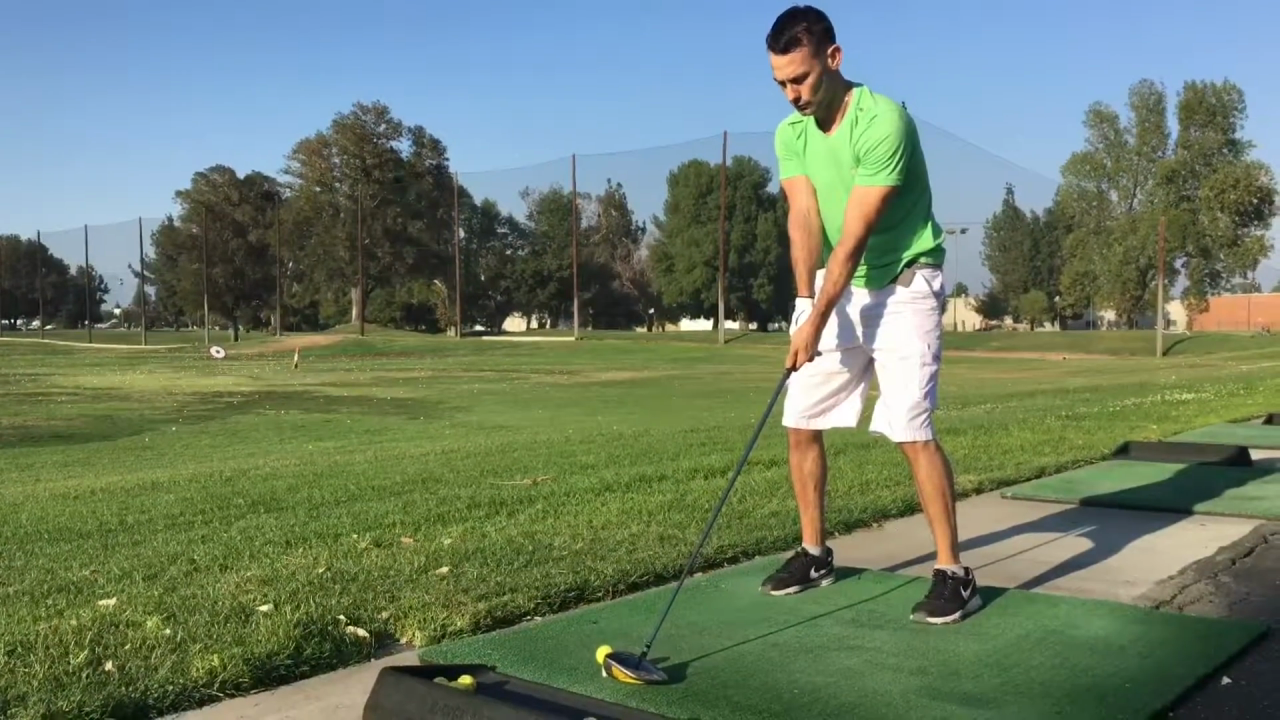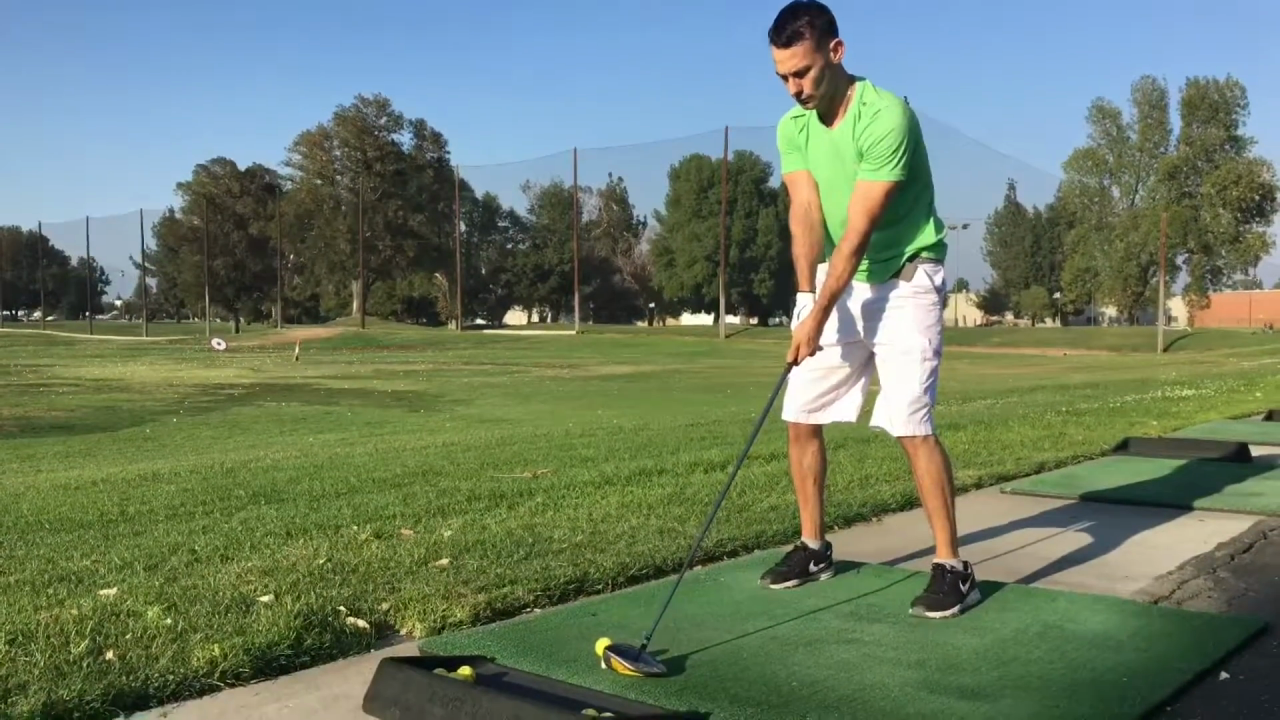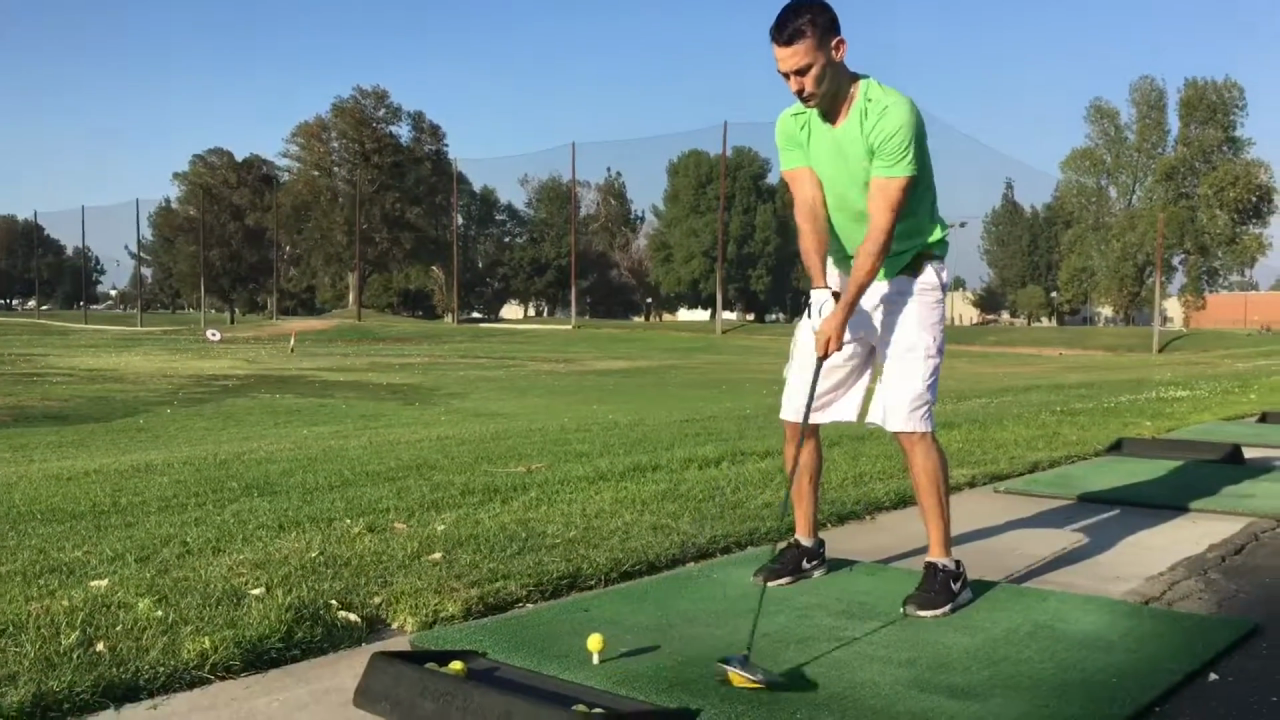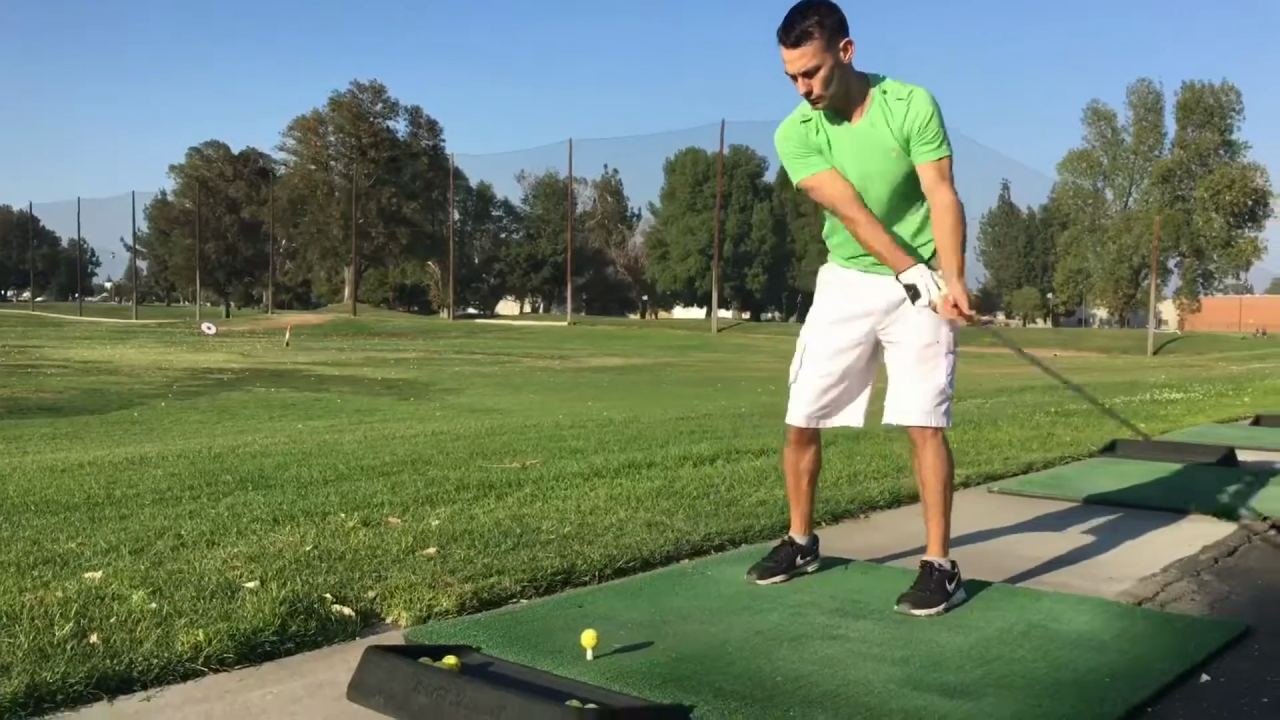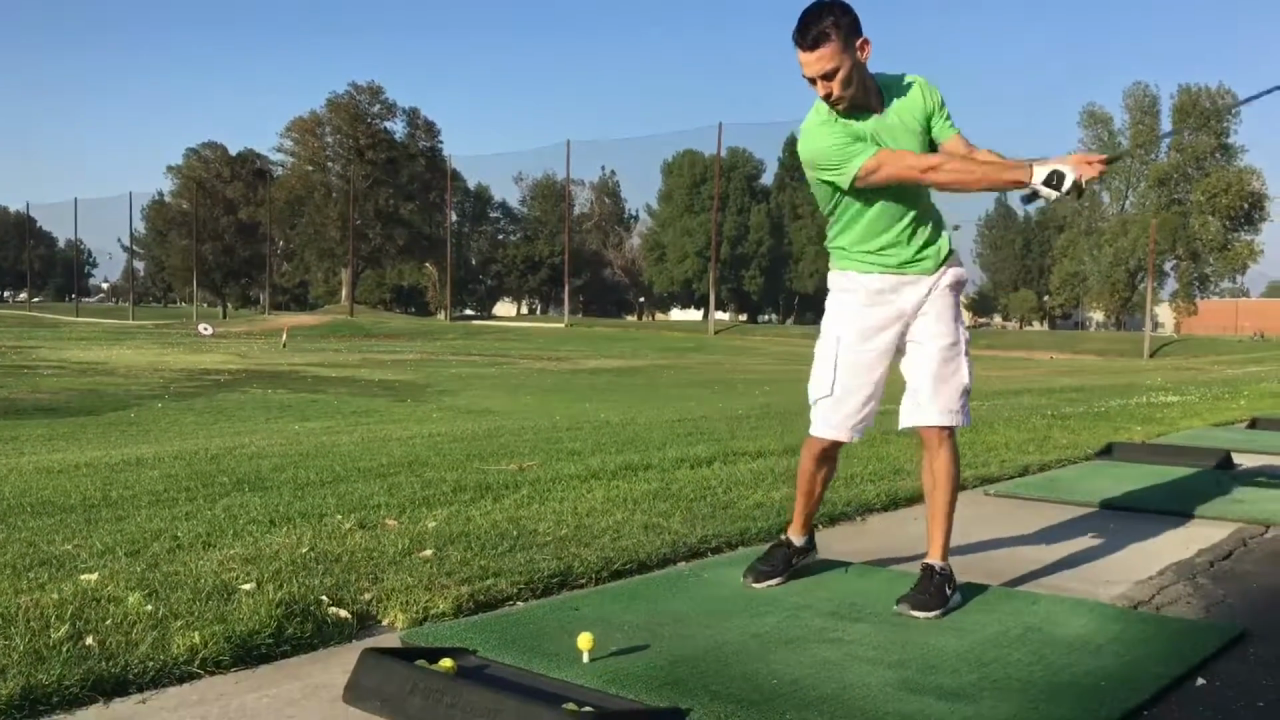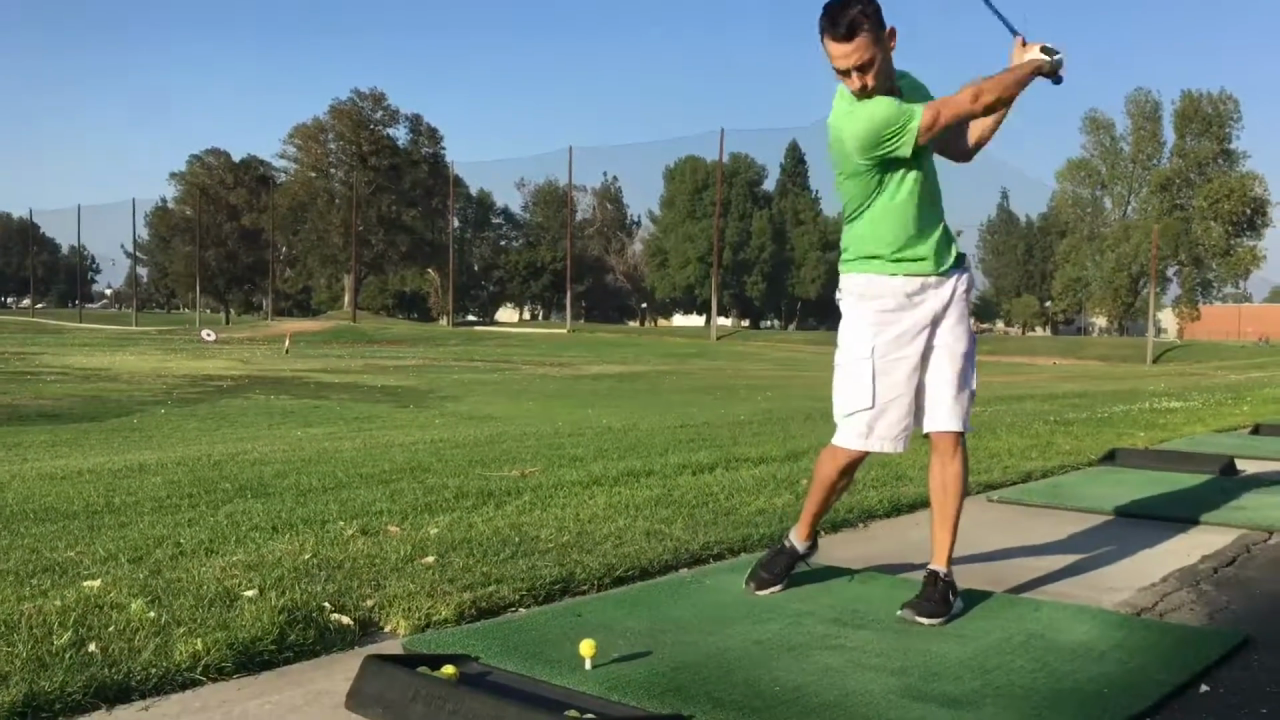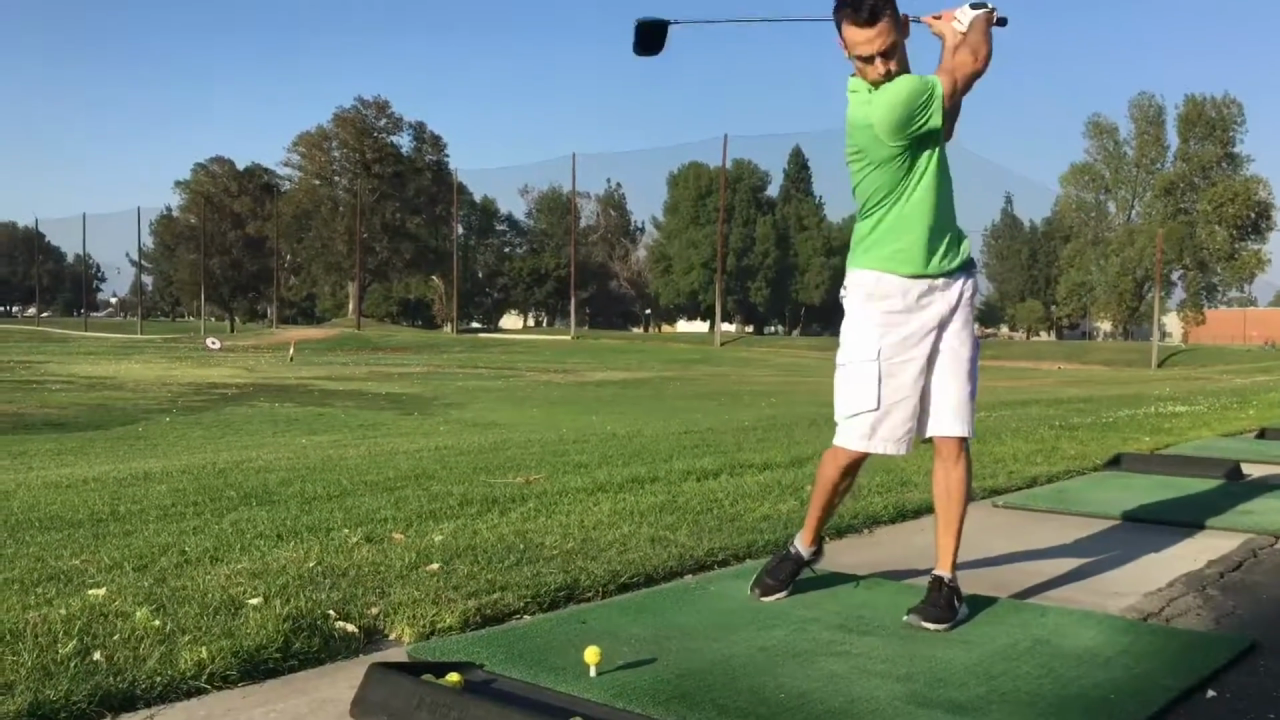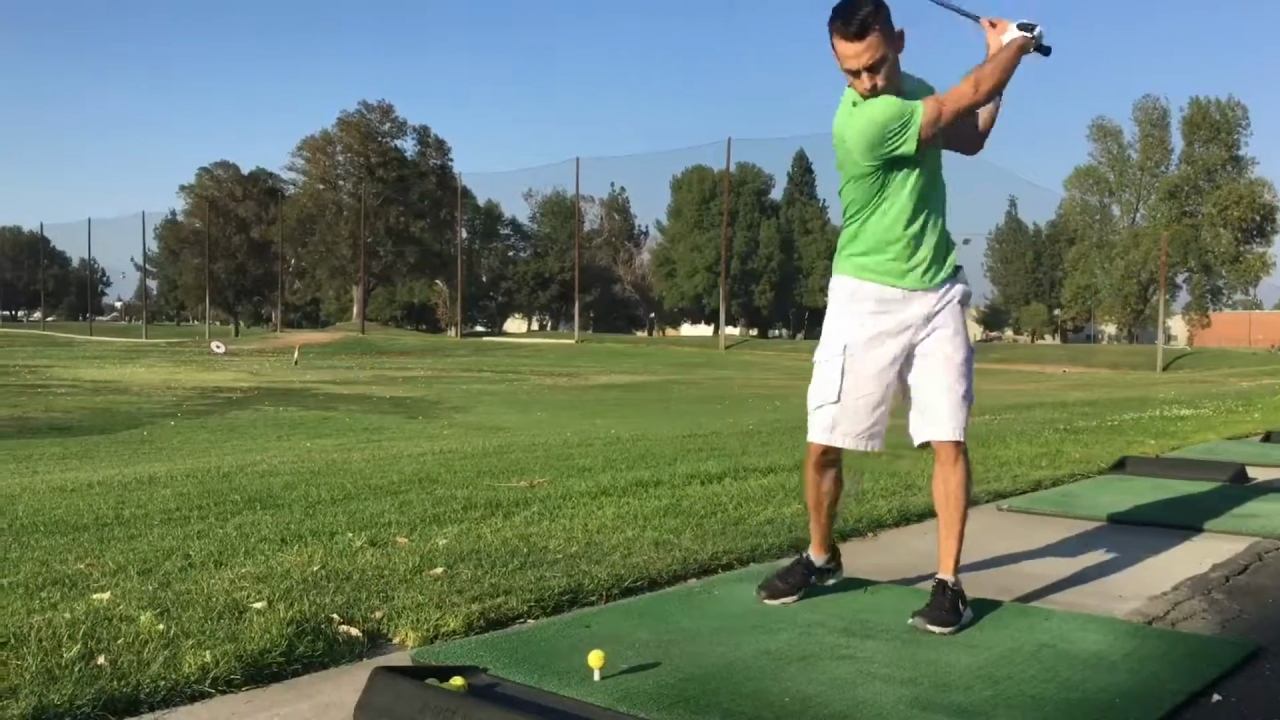
dt=0.2s
person 1, frame 1
left shoulder: (883, 122)
right shoulder: (790, 134)
left elbow: (854, 236)
right elbow: (804, 220)
left wrist: (815, 320)
right wrist: (805, 302)
left hip: (902, 288)
right hip: (835, 289)
left knee: (911, 429)
right knee: (801, 425)
left ankle: (953, 573)
right ankle: (814, 553)
person 1, frame 2
left shoulder: (886, 116)
right shoulder: (792, 128)
left elbow: (860, 229)
right elbow: (805, 213)
left wrist: (820, 313)
right wrist: (806, 296)
left hip: (905, 281)
right hip: (836, 284)
left knee: (911, 424)
right knee: (800, 419)
left ankle: (952, 567)
right ankle: (813, 546)
person 1, frame 3
left shoulder: (893, 112)
right shoulder: (791, 127)
left elbow: (883, 224)
right elbow: (811, 213)
left wrist: (844, 309)
right wrist: (821, 293)
left hip: (906, 278)
right hip: (838, 282)
left knee: (911, 421)
right knee: (797, 418)
left ankle: (944, 565)
right ankle: (807, 544)
person 1, frame 4
left shoulder: (913, 106)
right shoulder: (793, 135)
left elbow: (943, 201)
right elbow: (854, 215)
left wrist: (953, 279)
right wrist: (916, 274)
left hip: (925, 283)
right hip: (845, 282)
left knee: (922, 422)
right knee: (802, 422)
left ankle: (939, 566)
right ankle: (800, 542)
person 1, frame 5
left shoulder: (916, 94)
right shoulder: (820, 140)
left elbow: (968, 164)
right elbow: (931, 174)
left wrist: (1048, 170)
right wrist: (1035, 176)
left hip: (933, 278)
right hip: (862, 288)
left knee: (938, 424)
right knee: (827, 432)
left ankle: (938, 567)
right ankle: (797, 538)
person 1, frame 6
left shoulder: (901, 94)
right shoulder: (858, 123)
left elbow: (960, 145)
right elbow: (966, 106)
left wrist: (1018, 77)
right wrist: (1031, 64)
left hip: (946, 283)
right hip: (882, 293)
left knee: (949, 433)
right knee: (856, 441)
left ankle: (940, 574)
right ankle: (798, 540)
person 1, frame 7
left shoulder: (902, 88)
right shoulder: (886, 105)
left elbow: (942, 125)
right elbow: (973, 62)
left hip: (950, 285)
right hip: (885, 293)
left knee: (951, 438)
right knee: (854, 442)
left ankle: (944, 579)
right ankle: (805, 546)
person 1, frame 8
left shoulder: (913, 90)
right shoulder: (865, 121)
left elbow: (970, 135)
right elbow: (976, 96)
left hip: (938, 297)
right hip: (864, 301)
left knee: (947, 441)
right knee: (824, 441)
left ankle: (947, 583)
right ankle: (818, 557)
